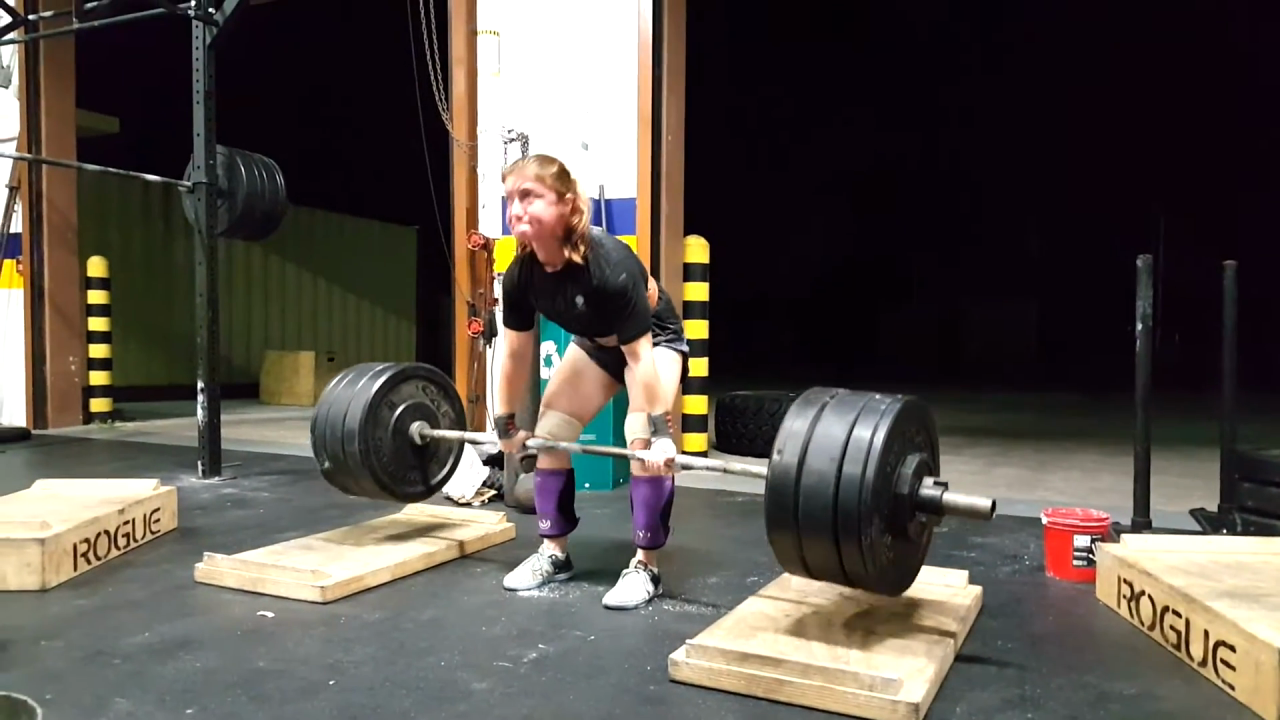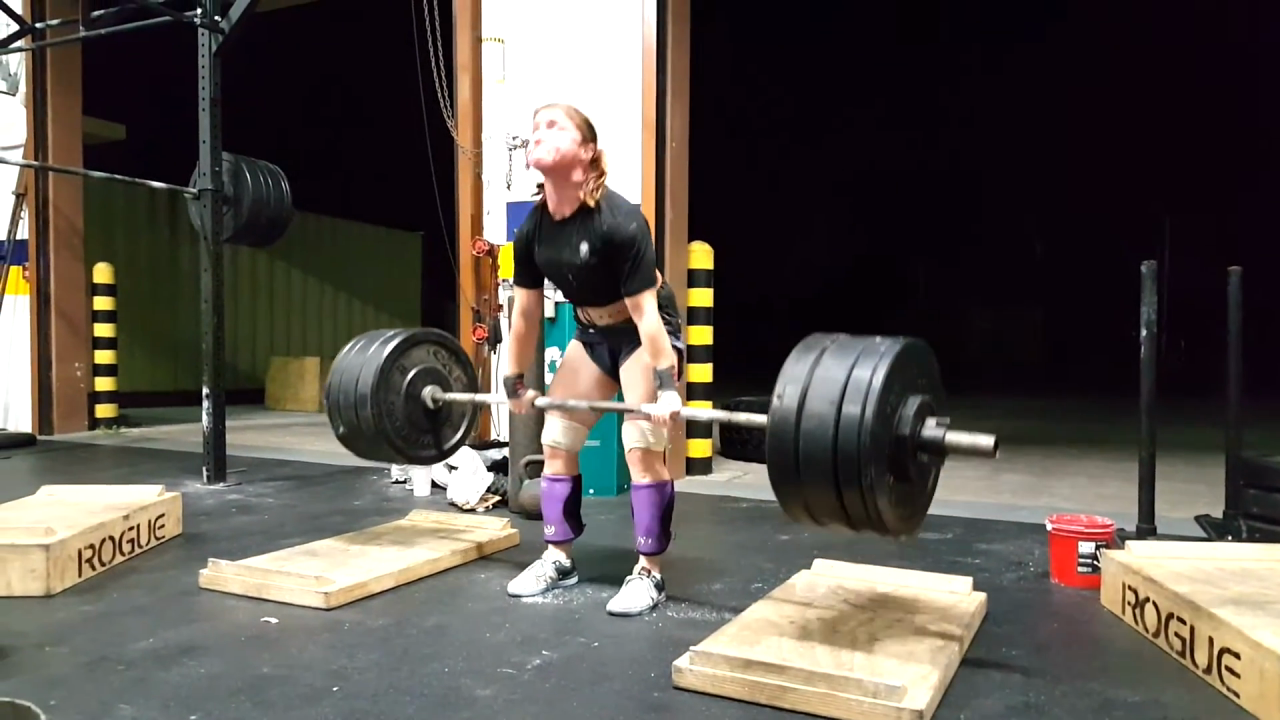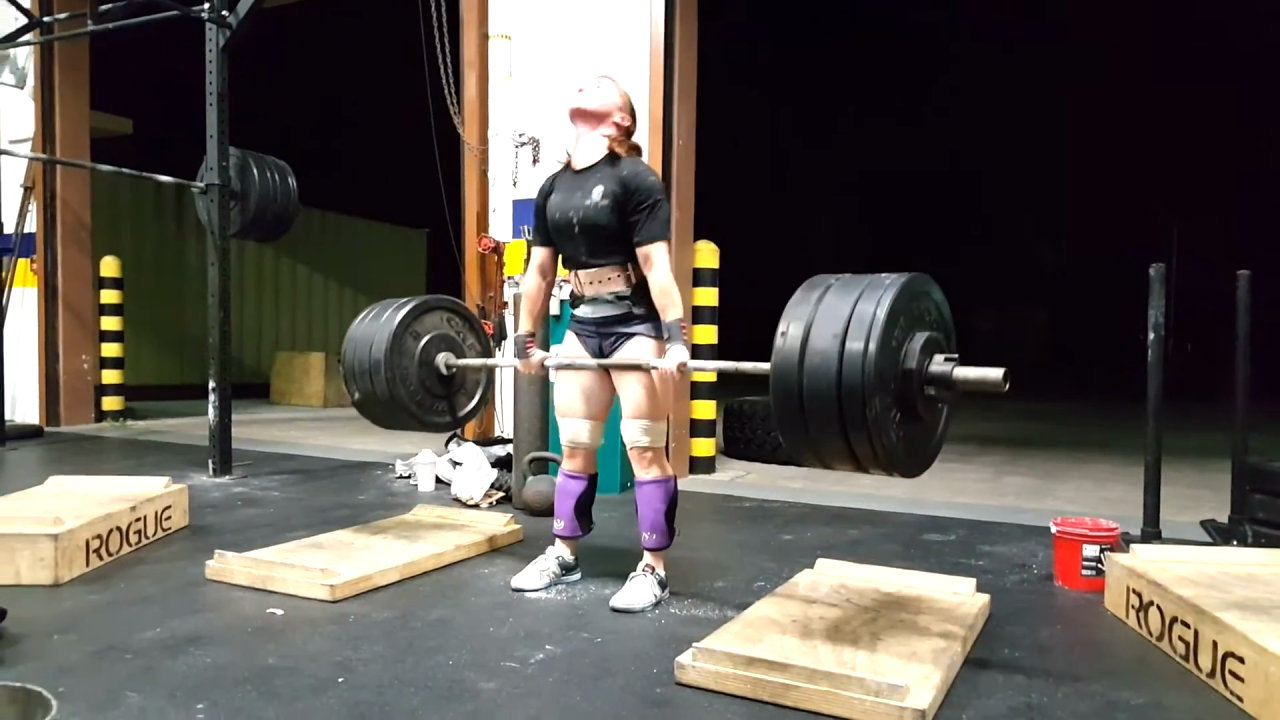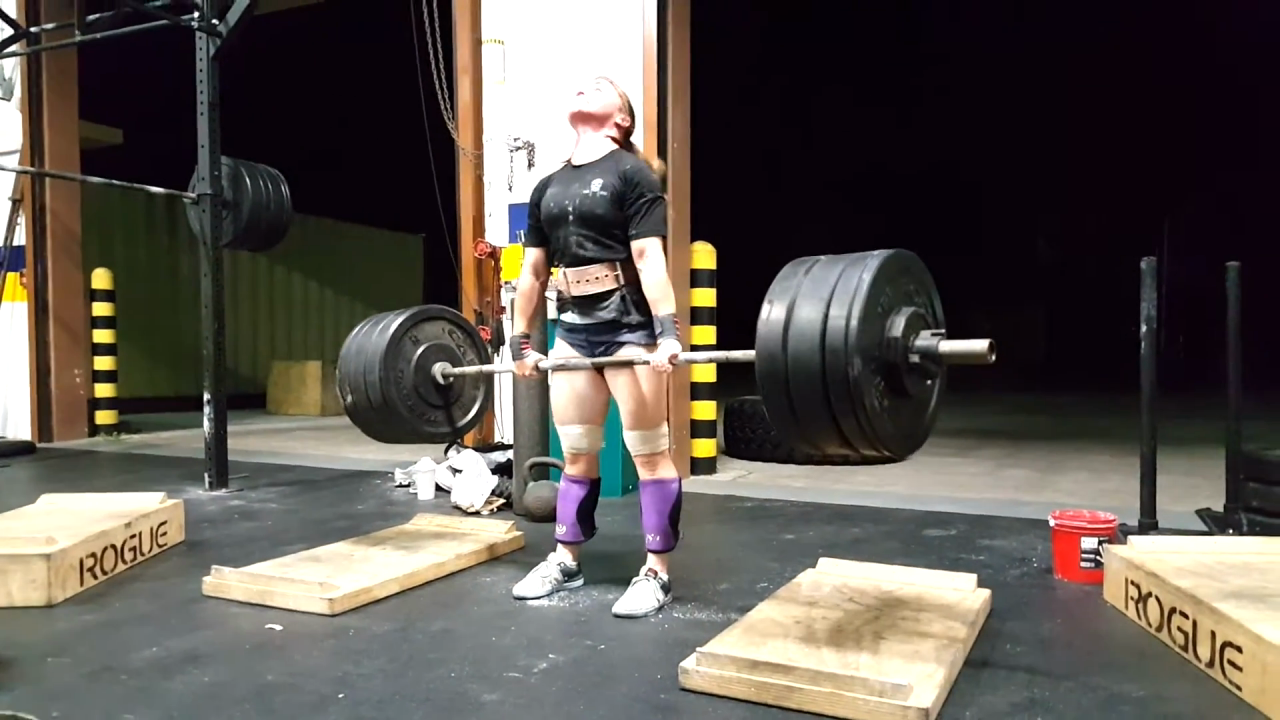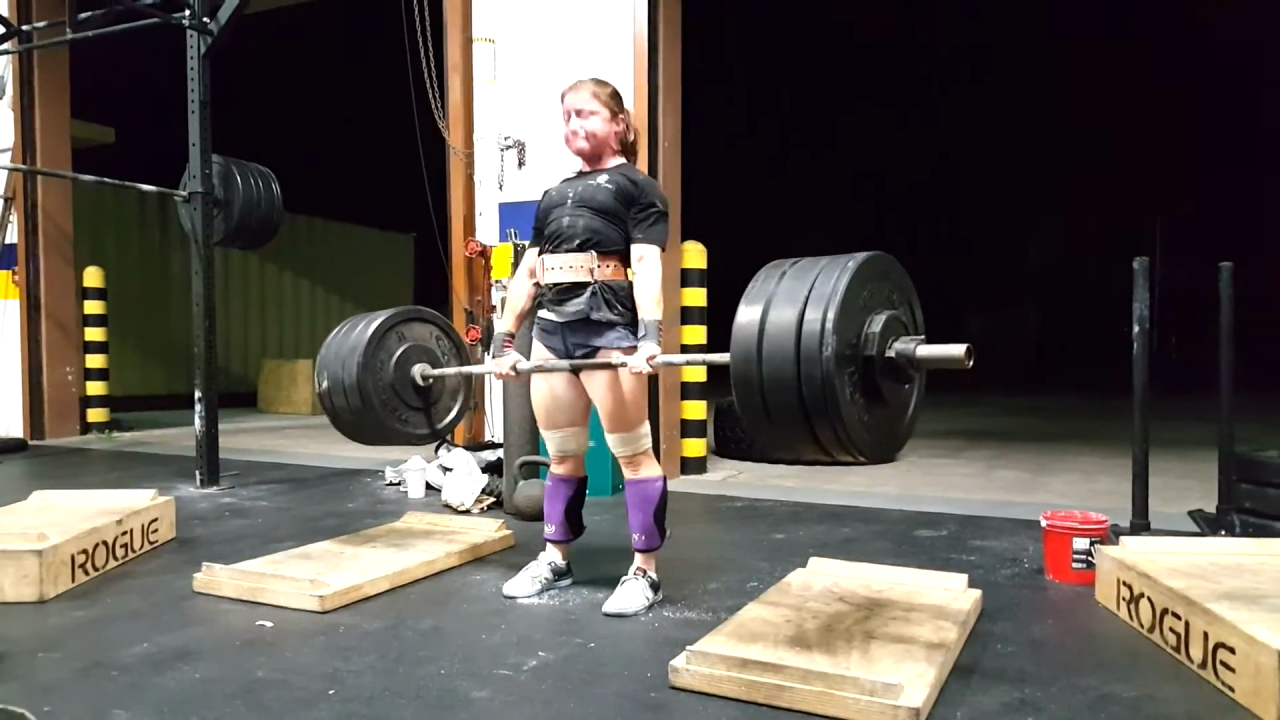
dt=0.4s
person 1, frame 1
left shoulder: (610, 265)
right shoulder: (520, 275)
left elbow: (640, 357)
right elbow: (516, 353)
left wrist: (661, 433)
right wrist: (505, 423)
left hip: (655, 338)
right hip: (594, 343)
left knee: (643, 442)
right knee: (548, 435)
left ankle: (645, 567)
right ankle: (553, 553)
person 1, frame 2
left shoulder: (618, 221)
right shoulder: (532, 230)
left elbow: (645, 313)
right elbow: (525, 313)
left wrist: (667, 388)
right wrist: (515, 383)
left hip: (645, 333)
right hip: (592, 335)
left knee: (642, 445)
right knee: (556, 441)
left ankle: (648, 573)
right ankle: (558, 558)
person 1, frame 3
left shoulder: (635, 178)
right shoulder: (552, 188)
left elbow: (657, 266)
right elbow: (538, 272)
left wrist: (675, 338)
right wrist: (525, 340)
left hip: (637, 320)
right hip: (584, 321)
left knee: (644, 445)
right knee: (574, 445)
left ankle: (652, 569)
right ankle: (563, 554)
person 1, frame 4
left shoulder: (631, 174)
right shoulder: (548, 187)
left elbow: (649, 258)
right elbow: (532, 271)
left wrist: (667, 331)
right wrist: (520, 340)
left hip: (628, 323)
right hip: (573, 327)
left knee: (648, 450)
right knee: (576, 451)
left ankle: (656, 572)
right ankle: (565, 559)
person 1, frame 5
left shoulder: (639, 188)
right shoulder: (555, 193)
left elbow: (647, 267)
right elbow: (527, 273)
left wrist: (649, 334)
right wrist: (503, 339)
left hip: (606, 322)
right hip: (551, 324)
left knee: (631, 450)
right knee: (562, 453)
left ankle: (645, 570)
right ankle: (555, 557)
